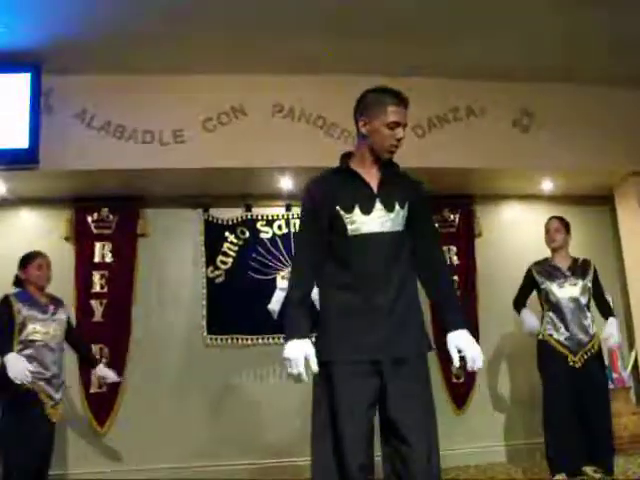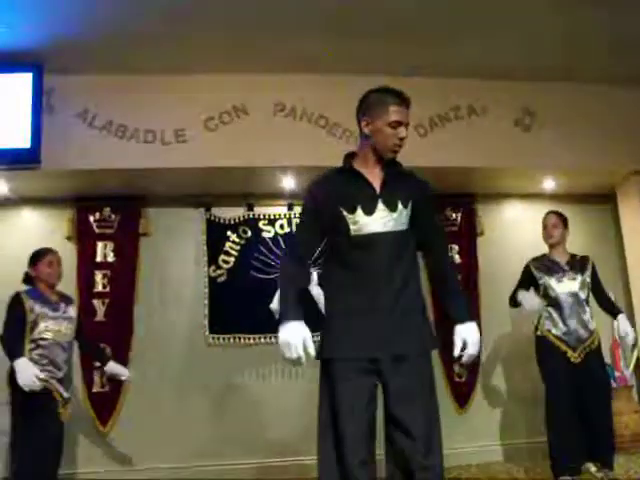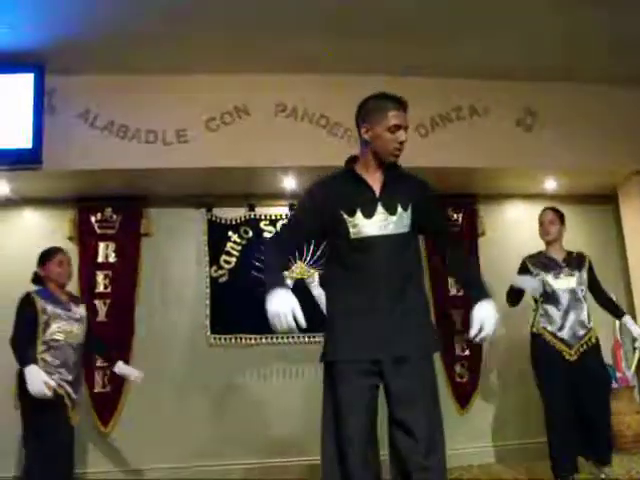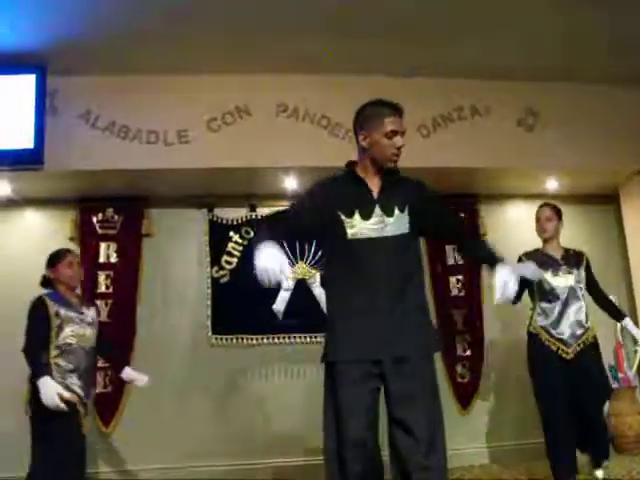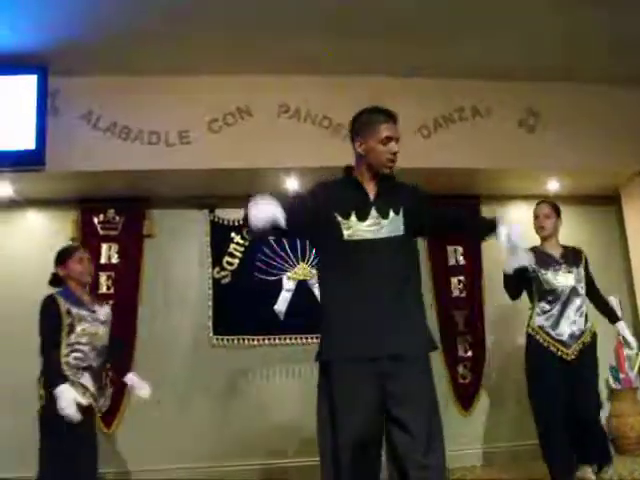
dt=0.1s
person 1, frame 1
left shoulder: (409, 189)
right shoulder: (325, 189)
left elbow: (431, 261)
right elbow: (305, 265)
left wrist: (456, 324)
right wrist: (297, 331)
left hip: (405, 342)
right hip: (345, 344)
person 1, frame 2
left shoulder: (413, 188)
right shoulder: (328, 188)
left elbow: (438, 253)
right elbow: (298, 254)
left wrist: (463, 315)
right wrist: (289, 317)
left hip: (407, 339)
right hip: (348, 342)
person 1, frame 3
left shoulder: (415, 190)
right shoulder: (329, 191)
left elbow: (450, 245)
right elbow: (282, 242)
left wrist: (480, 296)
right wrist: (277, 287)
left hip: (409, 340)
right hip: (350, 342)
person 1, frame 4
left shoulder: (413, 193)
right shoulder: (329, 194)
left elbow: (457, 232)
right elbow: (280, 225)
left wrist: (497, 263)
right wrist: (266, 243)
left hip: (410, 342)
right hip: (351, 344)
right knee: (353, 449)
person 1, frame 5
left shoulder: (408, 198)
right shoulder: (325, 198)
left elbow: (455, 224)
right elbow: (277, 217)
left wrist: (494, 226)
right wrist: (260, 208)
left hip: (405, 341)
right hip: (346, 344)
left knee: (421, 449)
right knee: (350, 448)
person 2, frame 1
left shoulder: (587, 267)
right shoulder: (537, 270)
left elbow: (601, 300)
right elbow: (518, 300)
left wrist: (612, 321)
right wrist: (525, 313)
left hip: (588, 345)
right hip: (552, 346)
left knee: (594, 402)
right knee: (557, 403)
person 2, frame 2
left shoulder: (585, 263)
right shoulder: (534, 265)
left elbow: (601, 296)
right elbow: (513, 301)
left wrist: (622, 319)
right wrist: (521, 296)
left hip: (587, 341)
right hip: (551, 342)
left knee: (595, 400)
right knee: (560, 403)
person 2, frame 3
left shoulder: (581, 260)
right shoulder: (531, 263)
left elbow: (600, 295)
right elbow: (512, 299)
right wrist: (518, 284)
left hip: (584, 339)
right hip: (547, 341)
left knee: (594, 398)
right knee: (557, 404)
left ankle: (597, 455)
person 2, frame 4
left shoulder: (579, 258)
right shoulder: (529, 259)
left elbow: (598, 294)
right elbow: (514, 297)
left hip: (582, 339)
right hip: (544, 341)
left knee: (591, 400)
right knee: (555, 407)
left ankle: (596, 456)
person 2, frame 5
left shoulder: (577, 256)
right shoulder: (527, 257)
left elbow: (594, 294)
right elbow: (513, 294)
right wrist: (510, 268)
left hip: (581, 339)
right hip: (543, 341)
left knee: (585, 405)
right knee: (551, 409)
person 3, frame 1
left shoulder: (58, 306)
left elbow: (73, 338)
left wrist: (97, 366)
left hip: (50, 387)
right hip: (23, 386)
left knee: (42, 450)
right knee: (24, 450)
person 3, frame 2
left shoulder: (68, 303)
right shoulder: (22, 301)
left elbow: (83, 337)
left wrist: (108, 363)
right wrist: (20, 362)
left hip: (58, 385)
right hip: (34, 385)
left knee: (51, 449)
right knee: (38, 449)
person 3, frame 3
left shoulder: (76, 304)
right shoulder: (32, 301)
left elbow: (91, 340)
right elbow: (19, 340)
left wrist: (118, 365)
right wrist: (30, 369)
left hip: (67, 386)
right hip: (44, 388)
left knee: (60, 452)
right knee: (50, 453)
person 3, frame 4
left shoulder: (87, 308)
right shoulder: (43, 305)
left elbow: (101, 344)
right elbow: (32, 347)
left wrist: (125, 370)
right wrist: (43, 380)
left hip: (78, 391)
right hip: (55, 392)
left knee: (62, 457)
right knee: (64, 458)
person 3, frame 5
left shoulder: (100, 306)
right shoulder: (54, 304)
left elbow: (109, 345)
right elbow: (48, 349)
left wrist: (129, 376)
right wrist: (60, 388)
left hip: (90, 391)
right hip: (66, 393)
left knee: (79, 456)
right knee: (75, 460)
